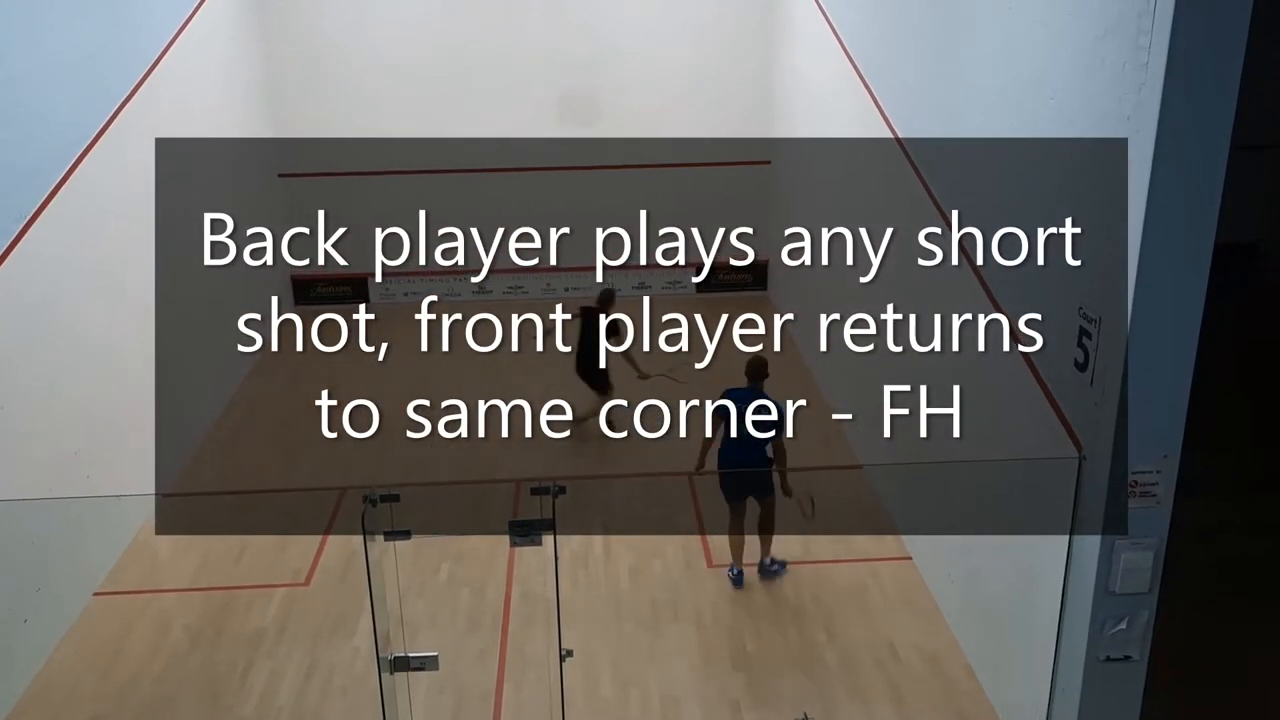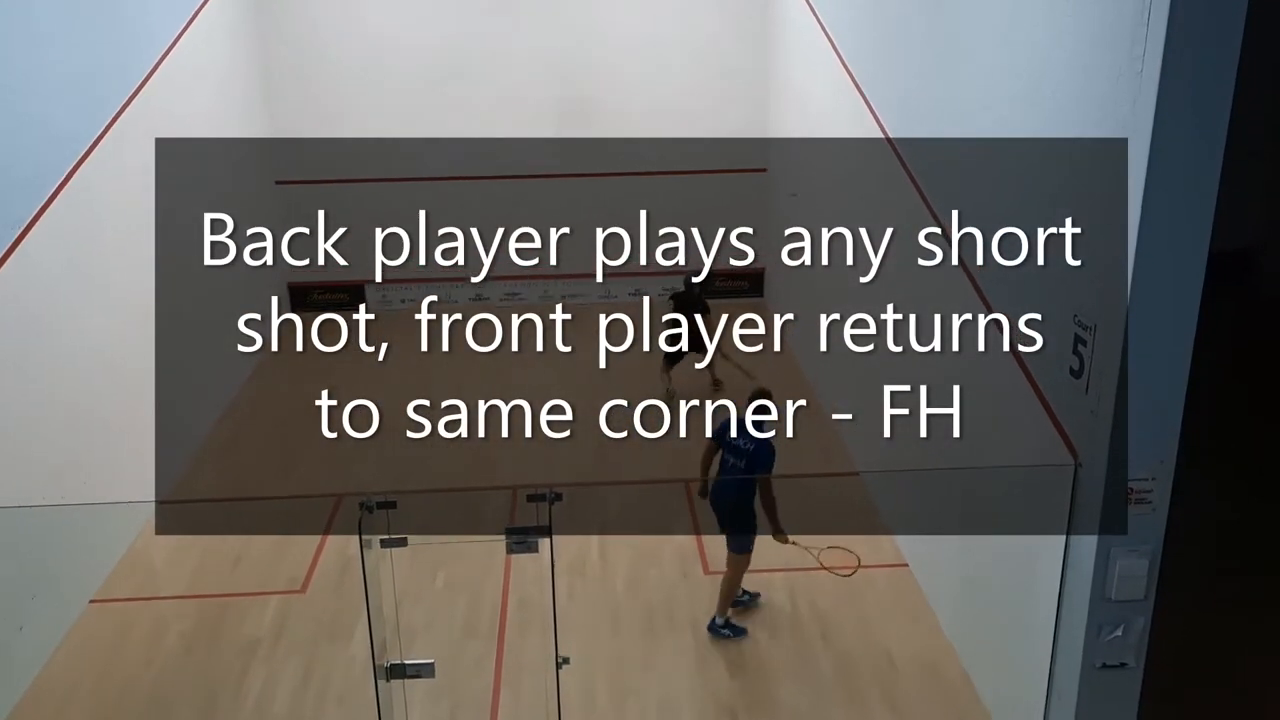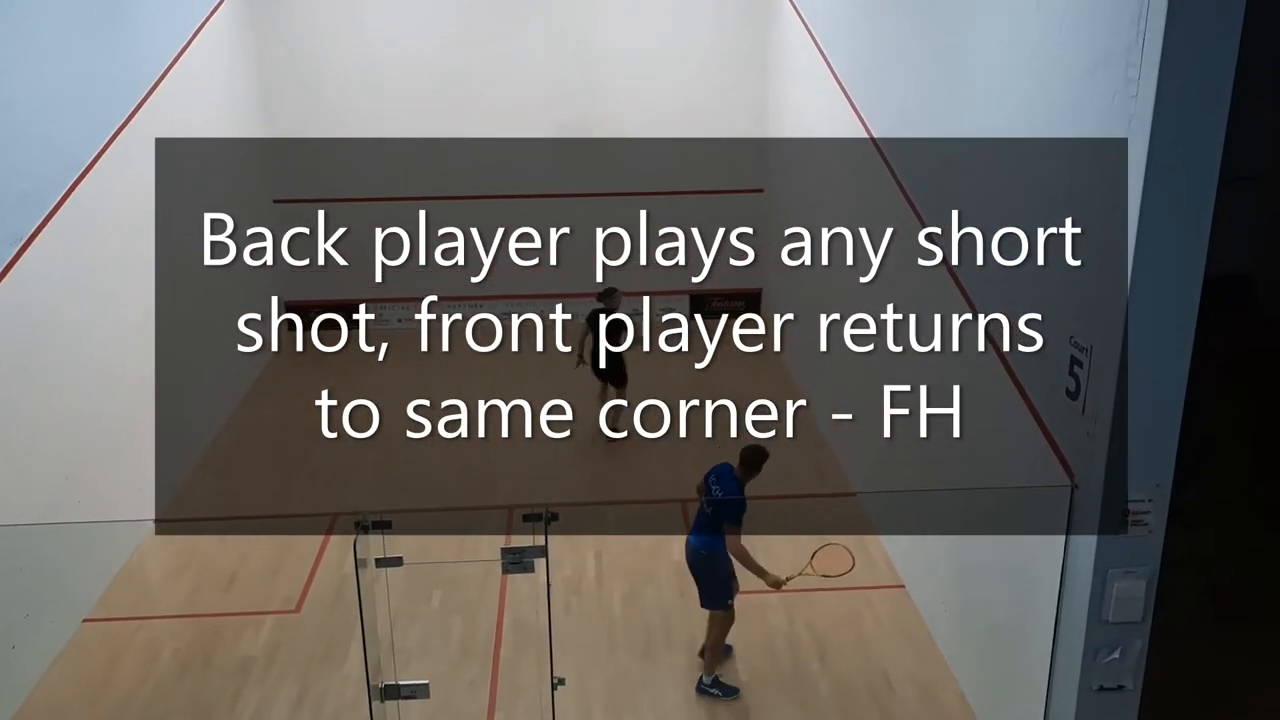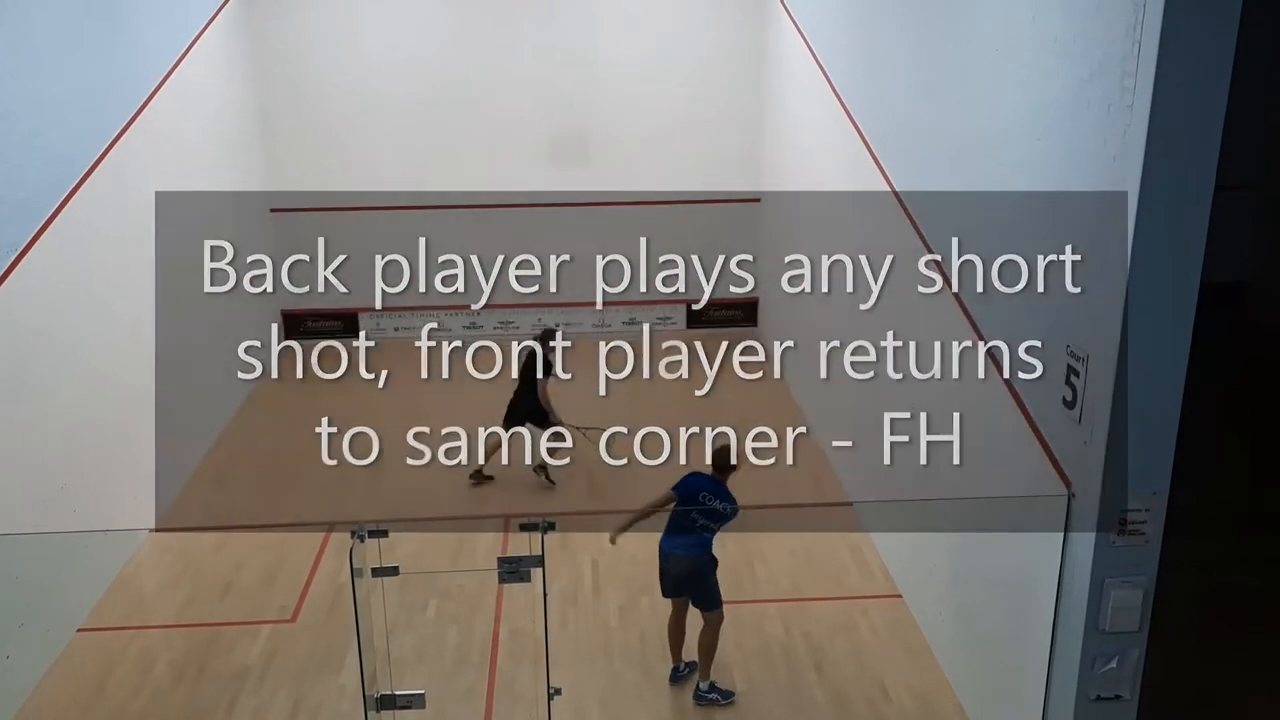
dt=0.7s
person 1, frame 1
left shoulder: (729, 397)
right shoulder: (773, 408)
left elbow: (712, 431)
right elbow: (778, 448)
left wrist: (701, 460)
right wrist: (784, 480)
left hip: (728, 464)
right hip: (757, 466)
left knee: (736, 514)
right knee: (768, 508)
left ankle: (737, 570)
right ankle: (766, 562)
person 1, frame 2
left shoulder: (728, 425)
right shoulder: (764, 447)
left elbow: (706, 456)
right elbow: (765, 492)
left wrist: (704, 483)
right wrist: (777, 528)
left hip: (718, 497)
right hip: (738, 505)
left knee: (737, 549)
right knee: (738, 564)
left ankle: (735, 593)
right ankle: (719, 621)
person 1, frame 3
left shoulder: (721, 470)
right shoulder: (734, 498)
left elbow: (700, 490)
right elbow: (734, 547)
right wrist: (765, 576)
left hip: (698, 545)
right hip: (706, 554)
left knee: (730, 590)
right knee: (724, 617)
left ankle: (710, 647)
right ankle: (707, 681)
person 1, frame 4
left shoulder: (693, 482)
right shoulder: (731, 506)
left elbow: (657, 505)
left wrist: (623, 527)
left hip: (669, 553)
right hip: (697, 563)
left knee: (678, 610)
right knee: (713, 620)
left ankle: (678, 668)
right ankle: (704, 688)
